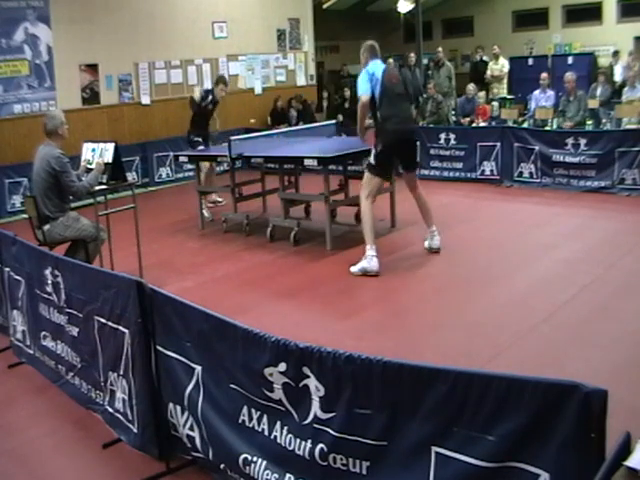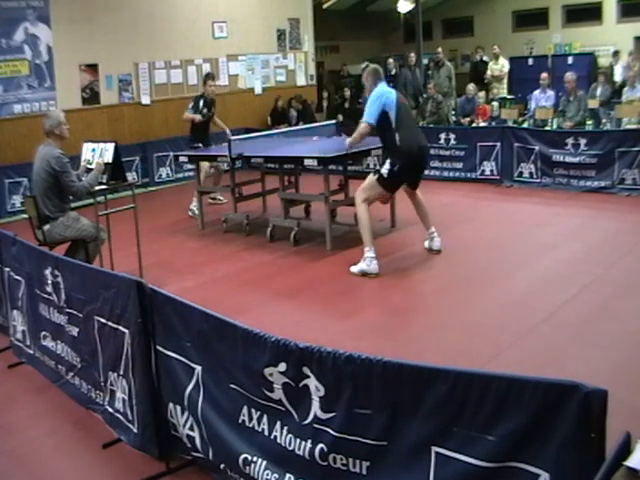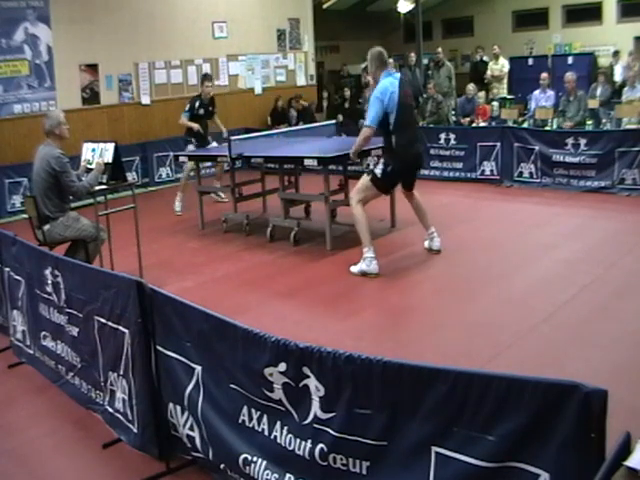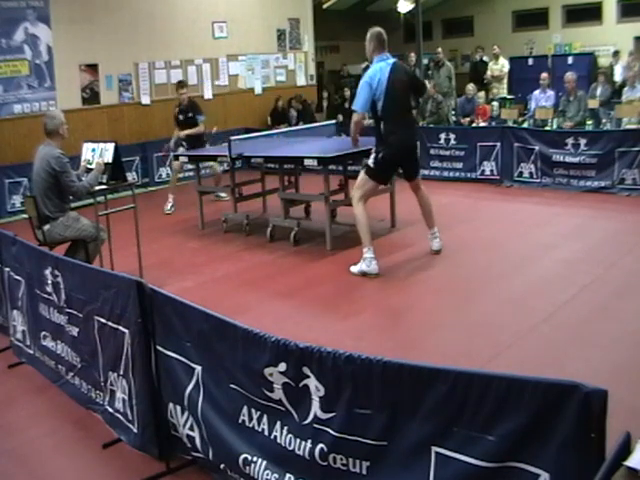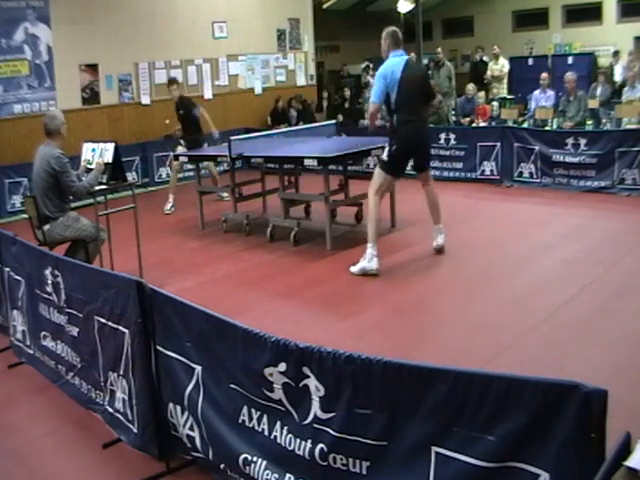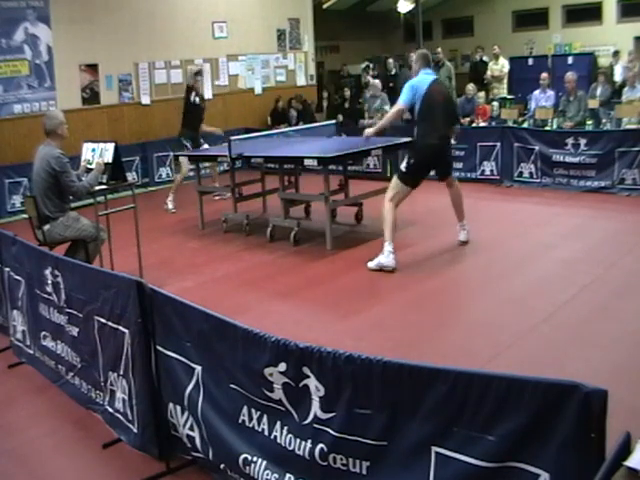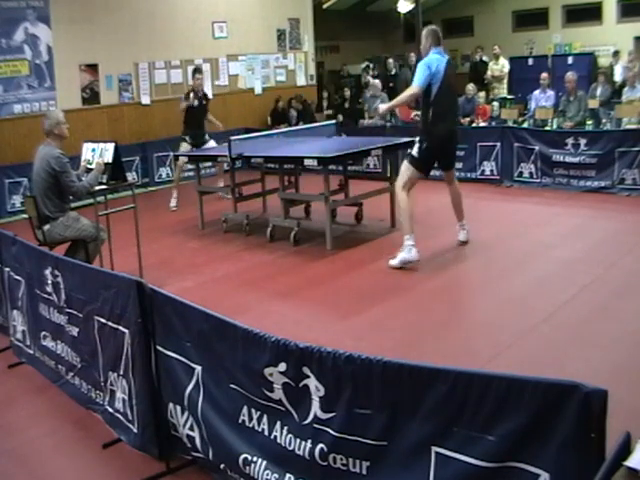
dt=0.3s
person 1, frame 1
left shoulder: (367, 73)
right shoulder: (397, 73)
left elbow: (364, 101)
left wrist: (361, 130)
left hip: (389, 136)
right hip: (408, 133)
left knee: (366, 195)
right knee: (413, 187)
left ankle: (370, 257)
right ankle: (433, 236)
person 1, frame 2
left shoulder: (377, 95)
right shoulder: (395, 94)
left elbow: (364, 129)
left wrist: (350, 141)
left hip: (404, 155)
right hip: (420, 151)
left knee: (362, 197)
right knee: (412, 192)
left ankle: (369, 259)
right ankle: (433, 237)
person 1, frame 3
left shoulder: (380, 91)
right shoulder: (405, 82)
left elbow: (368, 132)
left wrist: (355, 149)
left hip: (396, 157)
right hip: (415, 153)
left knee: (357, 199)
right knee: (410, 194)
left ankle: (369, 259)
right ankle: (433, 237)
person 1, frame 4
left shoulder: (370, 76)
right shoulder: (403, 70)
left elbow: (358, 118)
right elbow: (424, 91)
left wrist: (354, 136)
left hip: (388, 146)
right hip: (409, 142)
left knee: (358, 197)
right knee: (417, 188)
left ankle: (369, 259)
right ankle: (434, 238)
person 1, frame 5
left shoulder: (386, 69)
right shoulder: (418, 68)
left elbow: (373, 109)
right elbow: (430, 101)
left wrist: (371, 122)
left hip: (401, 139)
right hip: (422, 135)
left knee: (375, 194)
right knee: (427, 183)
left ankle: (371, 256)
right ankle: (439, 236)
person 1, frame 6
left shoulder: (414, 84)
right shoulder: (443, 88)
left elbow: (398, 110)
right elbow: (454, 123)
left wrist: (374, 130)
left hip: (422, 149)
right hip: (443, 147)
left knee: (390, 200)
right knee: (451, 184)
left ankle: (388, 253)
right ankle: (463, 229)
person 1, frame 7
left shoulder: (427, 63)
right shoulder: (449, 64)
left elbow: (415, 91)
left wrist: (388, 106)
right wrist: (424, 112)
left hip: (431, 135)
right hip: (449, 132)
left knee: (402, 187)
right knee: (451, 181)
left ankle: (409, 247)
right ankle: (463, 230)
person 2, frame 1
left shoulder: (43, 151)
right shoulder: (56, 156)
right elbow: (77, 191)
left wrist: (81, 171)
right wrist: (96, 172)
left hip: (45, 221)
right hip: (54, 224)
left knee: (88, 230)
right knee: (98, 233)
person 2, frame 2
left shoulder: (43, 150)
right shoulder: (56, 156)
right elbow: (77, 192)
left wrist: (81, 171)
right wrist: (96, 172)
left hip: (45, 221)
right hip: (54, 224)
left knee: (87, 230)
right knee: (98, 233)
person 2, frame 3
left shoulder: (43, 151)
right shoulder: (56, 156)
right elbow: (77, 191)
left wrist: (81, 171)
right wrist: (96, 172)
left hip: (45, 221)
right hip: (54, 224)
left knee: (88, 230)
right knee: (98, 233)
person 2, frame 4
left shoulder: (43, 151)
right shoulder: (56, 156)
right elbow: (77, 192)
left wrist: (81, 171)
right wrist: (96, 172)
left hip: (45, 221)
right hip: (54, 224)
left knee: (87, 230)
right knee: (98, 233)
person 2, frame 5
left shoulder: (43, 151)
right shoulder: (56, 156)
right elbow: (77, 191)
left wrist: (81, 171)
right wrist: (96, 172)
left hip: (45, 221)
right hip: (54, 224)
left knee: (88, 230)
right knee: (98, 233)
person 2, frame 6
left shoulder: (43, 151)
right shoulder: (56, 156)
right elbow: (77, 192)
left wrist: (81, 171)
right wrist: (96, 172)
left hip: (45, 221)
right hip: (54, 225)
left knee: (88, 230)
right knee: (98, 233)
person 2, frame 7
left shoulder: (43, 151)
right shoulder: (56, 156)
right elbow: (77, 191)
left wrist: (81, 171)
right wrist: (96, 172)
left hip: (45, 221)
right hip: (54, 225)
left knee: (88, 230)
right knee: (98, 233)
person 3, frame 1
left shoulder: (216, 99)
right shoulder: (207, 94)
right elbow: (197, 91)
left wrist: (216, 120)
right wrist: (197, 96)
left hip: (205, 134)
right hip: (195, 135)
left knee: (212, 165)
right knee: (205, 166)
left ankle: (211, 196)
right ankle: (203, 206)
person 3, frame 2
left shoulder: (212, 101)
right shoulder: (198, 101)
right elbow: (185, 116)
left wrist: (225, 128)
right wrist: (194, 116)
left hip: (206, 139)
right hip: (196, 140)
left knee: (218, 166)
right knee: (205, 168)
left ankle: (213, 194)
right ankle: (194, 204)
person 3, frame 3
left shoulder: (212, 100)
right shoulder: (194, 101)
right elbow: (181, 121)
left wrist: (222, 127)
right wrist: (192, 125)
left hip: (205, 137)
right hip: (192, 138)
right knee: (189, 167)
left ankle: (216, 190)
right ankle: (179, 198)
person 3, frame 4
left shoulder: (195, 105)
right shoulder: (177, 110)
left elbow: (202, 128)
right elbow: (177, 129)
left wrist: (186, 132)
right wrist: (173, 140)
left hip: (200, 142)
right hip: (186, 142)
left knee: (217, 170)
right knee: (175, 167)
left ankle: (216, 191)
right ankle: (170, 200)
person 3, frame 5
left shoulder: (186, 101)
right shoulder: (177, 104)
left elbow: (202, 112)
left wrist: (212, 128)
right wrist: (178, 130)
left hip: (198, 138)
right hip: (186, 139)
left knee: (212, 170)
right knee: (175, 165)
right ankle: (171, 200)
person 3, frame 6
left shoulder: (201, 101)
right shoulder: (190, 93)
right elbow: (190, 79)
left wrist: (214, 130)
right wrist: (198, 71)
left hip: (196, 136)
right hip: (186, 137)
right knee: (185, 171)
right ankle: (170, 199)
person 3, frame 7
left shoulder: (205, 95)
right shoulder: (189, 94)
right elbow: (181, 108)
left wrist: (215, 121)
right wrist: (188, 102)
left hip: (202, 134)
right hip: (188, 135)
right knee: (180, 163)
left ankle: (221, 186)
right ankle: (174, 195)
